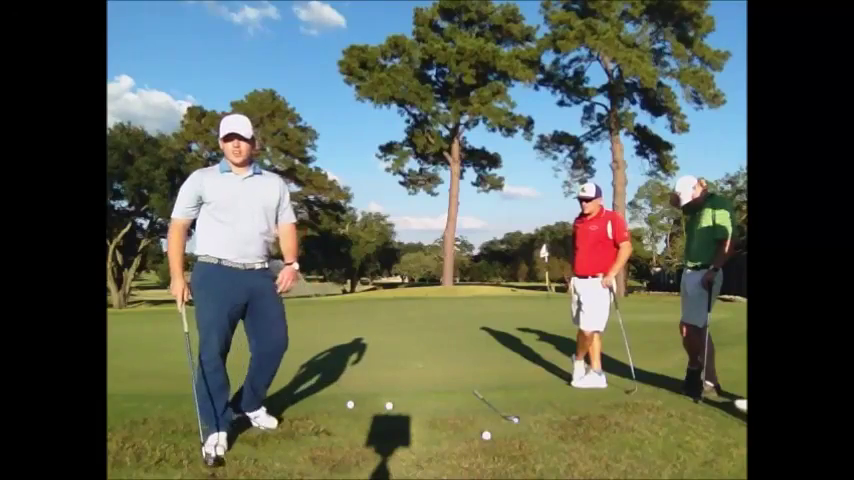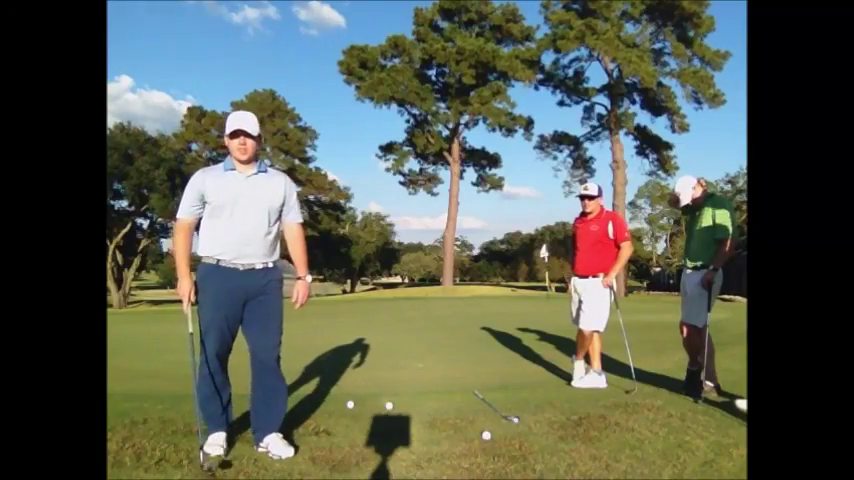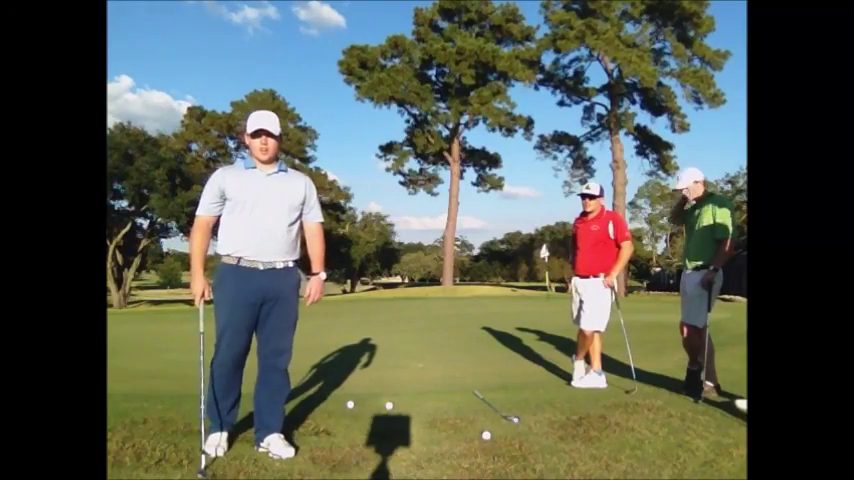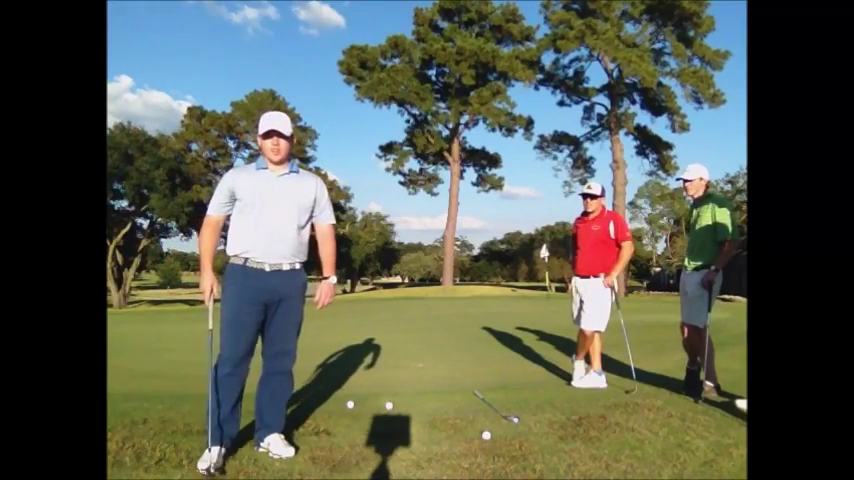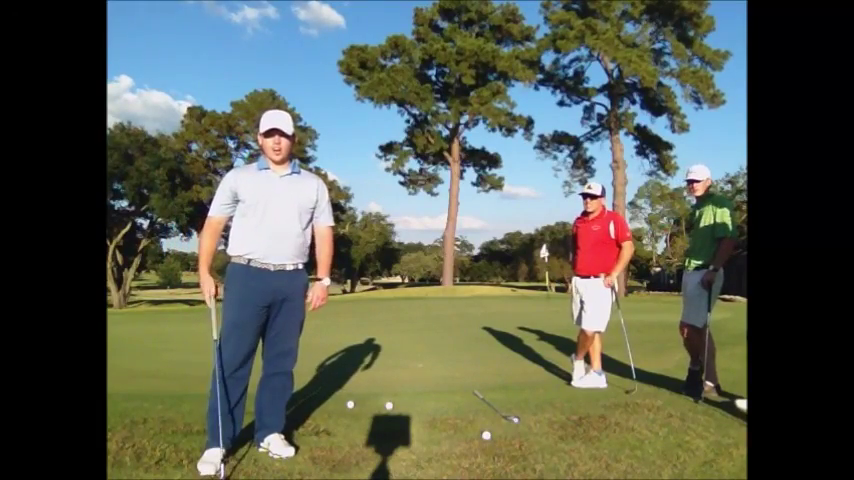
dt=0.4s
person 1, frame 1
left shoulder: (275, 184)
right shoulder: (201, 180)
left elbow: (286, 227)
right elbow: (178, 227)
left wrist: (291, 264)
right wrist: (177, 275)
left hip: (260, 276)
right hip: (215, 275)
left knee: (273, 344)
right knee: (213, 352)
left ankle: (250, 403)
right ankle: (217, 427)
person 1, frame 2
left shoulder: (281, 182)
right shoulder: (205, 179)
left elbow: (293, 230)
right elbow: (183, 227)
left wrist: (303, 276)
right wrist: (184, 276)
left hip: (264, 278)
right hip: (218, 275)
left knee: (267, 354)
right knee: (214, 354)
left ankle: (268, 431)
right ankle: (217, 428)
person 1, frame 3
left shoulder: (301, 183)
right shoulder: (225, 177)
left elbow: (313, 229)
right elbow: (202, 225)
left wrist: (318, 273)
right wrist: (197, 272)
left hip: (283, 279)
right hip: (237, 275)
left knee: (276, 358)
right knee: (228, 354)
left ankle: (269, 432)
right ankle: (219, 428)
person 1, frame 4
left shoulder: (312, 183)
right shoulder: (236, 177)
left elbow: (325, 231)
right elbow: (212, 224)
left wrist: (329, 276)
right wrist: (206, 270)
left hip: (289, 280)
right hip: (244, 276)
left knee: (280, 359)
right knee: (232, 358)
left ankle: (270, 432)
right ankle: (218, 440)
person 1, frame 5
left shoulder: (313, 184)
right shoulder: (238, 178)
left elbow: (323, 232)
right elbow: (213, 224)
left wrist: (322, 279)
right wrist: (204, 272)
left hip: (292, 281)
right hip: (246, 276)
left knee: (281, 360)
right knee: (232, 360)
left ankle: (270, 432)
right ankle: (218, 442)
person 2, frame 1
left shoulder: (718, 205)
right shoulder: (694, 207)
left elbow: (726, 243)
right elbow: (673, 201)
left wrist: (713, 270)
right wrist: (682, 189)
left hip: (705, 274)
right hip: (689, 272)
left knee: (691, 327)
right knee: (694, 327)
left ankle: (702, 374)
right ankle: (702, 375)
person 2, frame 2
left shoulder: (719, 204)
right shoulder: (694, 207)
left elbow: (727, 243)
right elbow: (672, 202)
left wrist: (713, 270)
right wrist: (683, 191)
left hip: (705, 274)
right hip: (688, 272)
left knee: (691, 327)
right knee: (694, 327)
left ankle: (702, 374)
right ankle: (703, 376)
person 2, frame 3
left shoulder: (718, 204)
right shoulder: (694, 207)
left elbow: (727, 243)
right elbow: (675, 218)
left wrist: (713, 270)
right wrist: (683, 200)
left hip: (704, 274)
right hip: (689, 273)
left knee: (690, 327)
right knee: (695, 328)
left ankle: (702, 374)
right ankle: (705, 378)
person 2, frame 4
left shoulder: (718, 205)
right shoulder: (694, 207)
left elbow: (730, 243)
left wrist: (714, 270)
right wrist: (686, 265)
left hip: (704, 275)
right hip: (688, 273)
left knee: (691, 328)
right knee: (696, 328)
left ankle: (701, 374)
right ankle: (708, 380)
person 2, frame 5
left shoulder: (719, 204)
right shoulder: (696, 208)
left elbow: (728, 241)
left wrist: (712, 270)
right wrist: (688, 258)
left hip: (706, 274)
right hip: (690, 272)
left knee: (688, 327)
right knee: (698, 328)
left ankle: (699, 370)
right ankle: (709, 380)
person 3, frame 1
left shoulder: (612, 219)
right shoulder: (578, 221)
left elbow: (626, 247)
left wrist: (611, 274)
right wrist: (573, 274)
left hip: (598, 283)
right hip: (578, 281)
left knee: (588, 328)
right knee: (589, 329)
left ankle: (578, 361)
right ankle: (596, 374)
person 3, frame 2
left shoulder: (612, 219)
right shoulder: (578, 222)
left elbow: (627, 247)
left wrist: (611, 274)
right wrist: (573, 273)
left hip: (598, 283)
right hip: (578, 281)
left knee: (587, 327)
right knee: (589, 329)
left ankle: (578, 361)
right ankle: (596, 374)
person 3, frame 3
left shoulder: (613, 219)
right shoulder: (578, 222)
left elbow: (627, 247)
left wrist: (613, 274)
right wrist: (574, 273)
left hip: (599, 283)
right hip: (579, 281)
left knee: (589, 328)
right knee: (589, 329)
left ankle: (578, 361)
right ankle: (596, 374)
person 3, frame 4
left shoulder: (613, 219)
right shoulder: (579, 222)
left elbow: (628, 247)
left wrist: (613, 274)
right wrist: (574, 274)
left hip: (600, 283)
right hip: (579, 281)
left knee: (589, 328)
right knee: (590, 329)
left ankle: (578, 360)
right ankle: (596, 374)
person 3, frame 5
left shoulder: (613, 219)
right shoulder: (579, 222)
left elbow: (628, 247)
left wrist: (614, 274)
right wrist: (574, 270)
left hip: (600, 283)
right hip: (579, 281)
left knee: (590, 328)
right knee: (589, 329)
left ankle: (578, 360)
right ankle: (596, 374)
